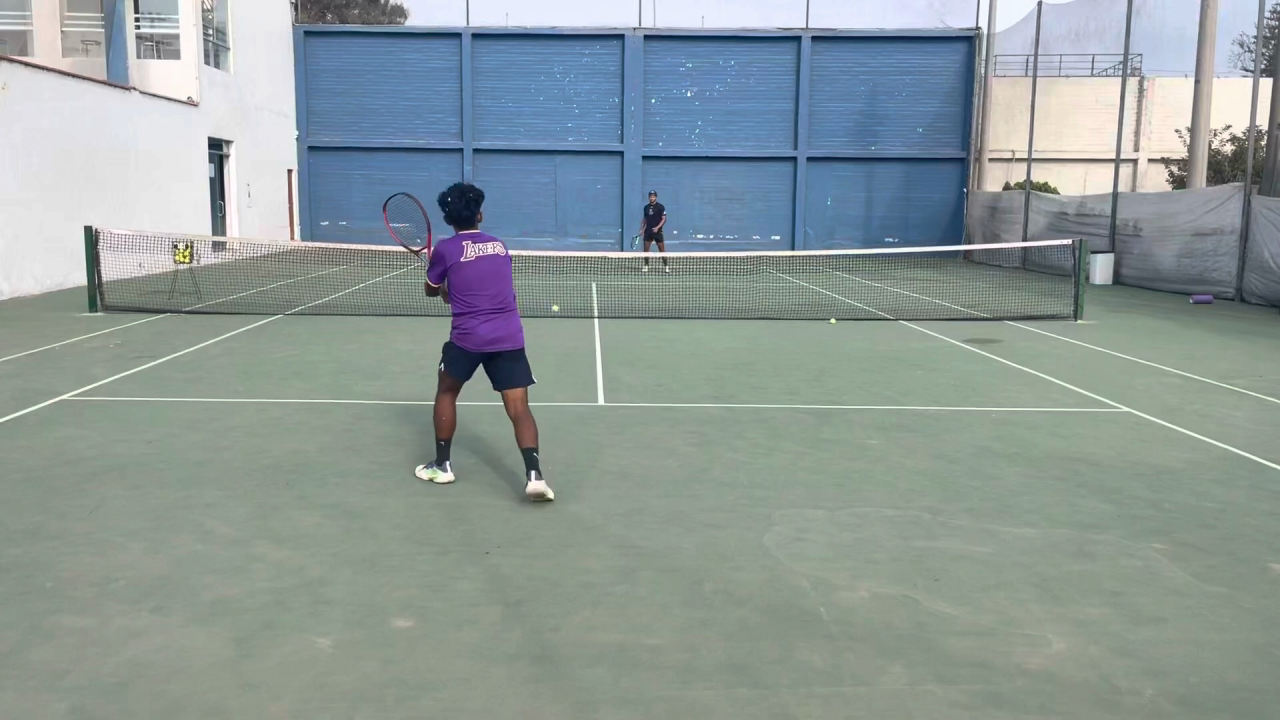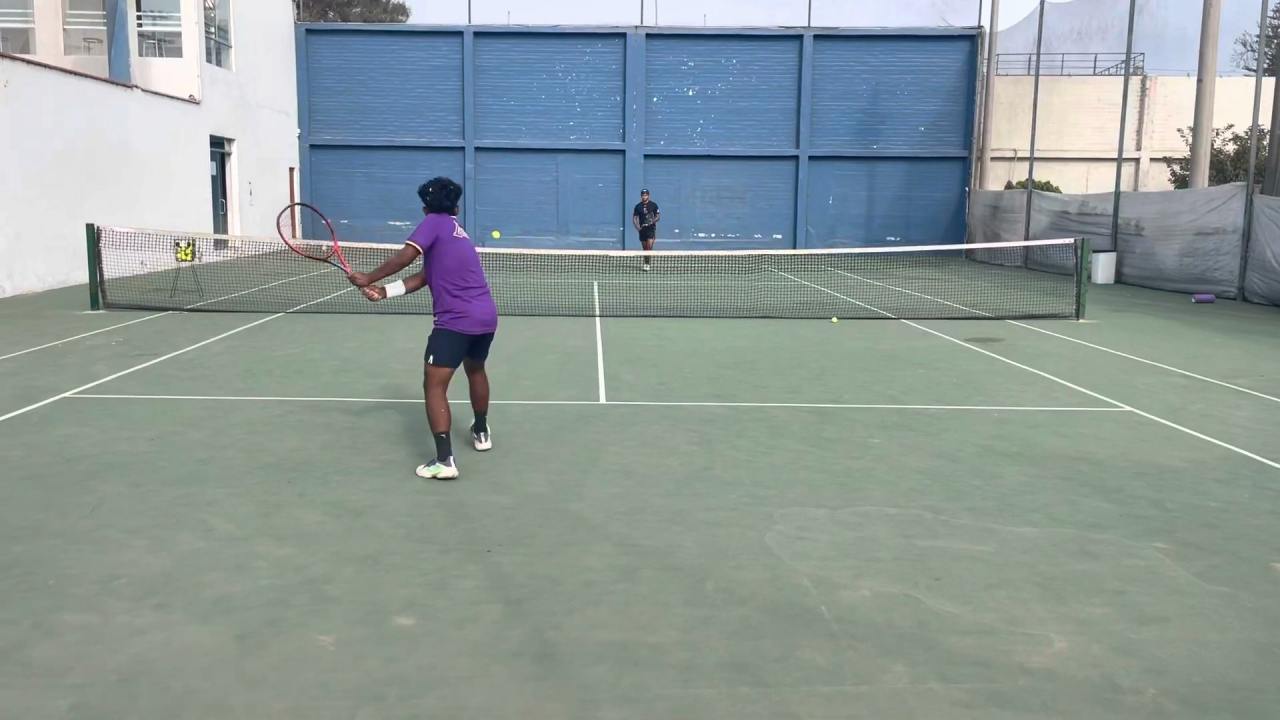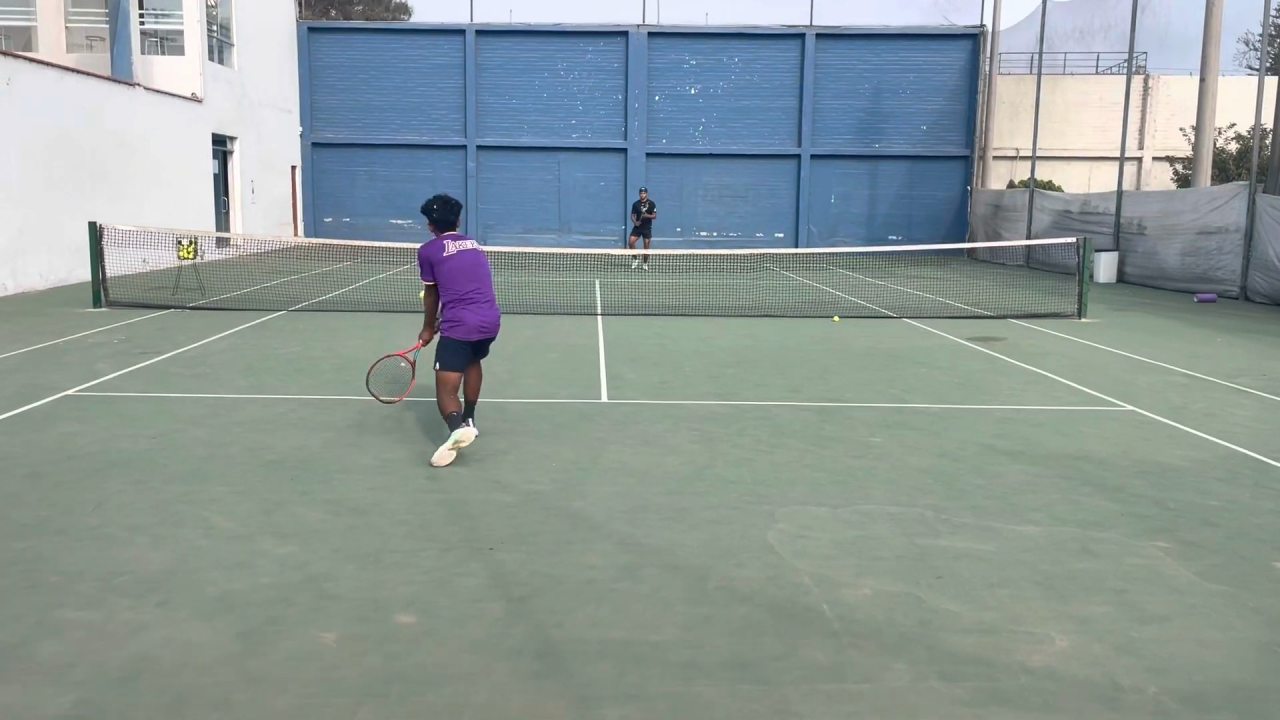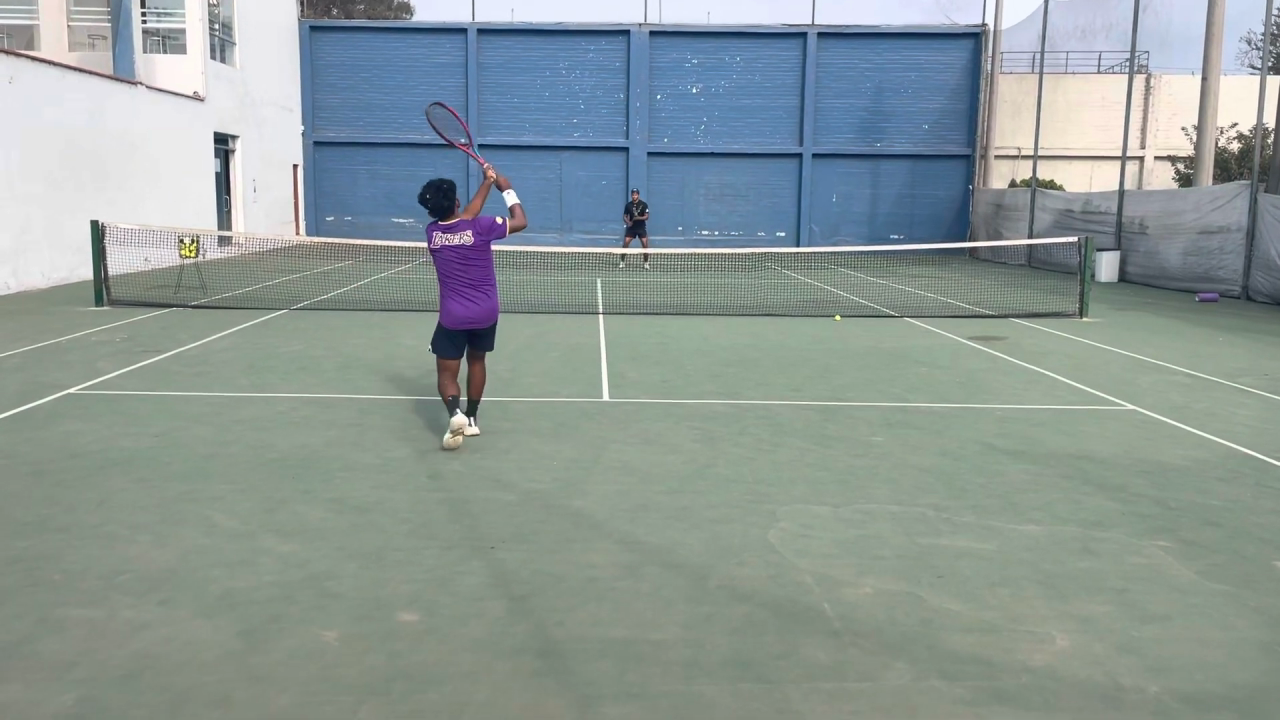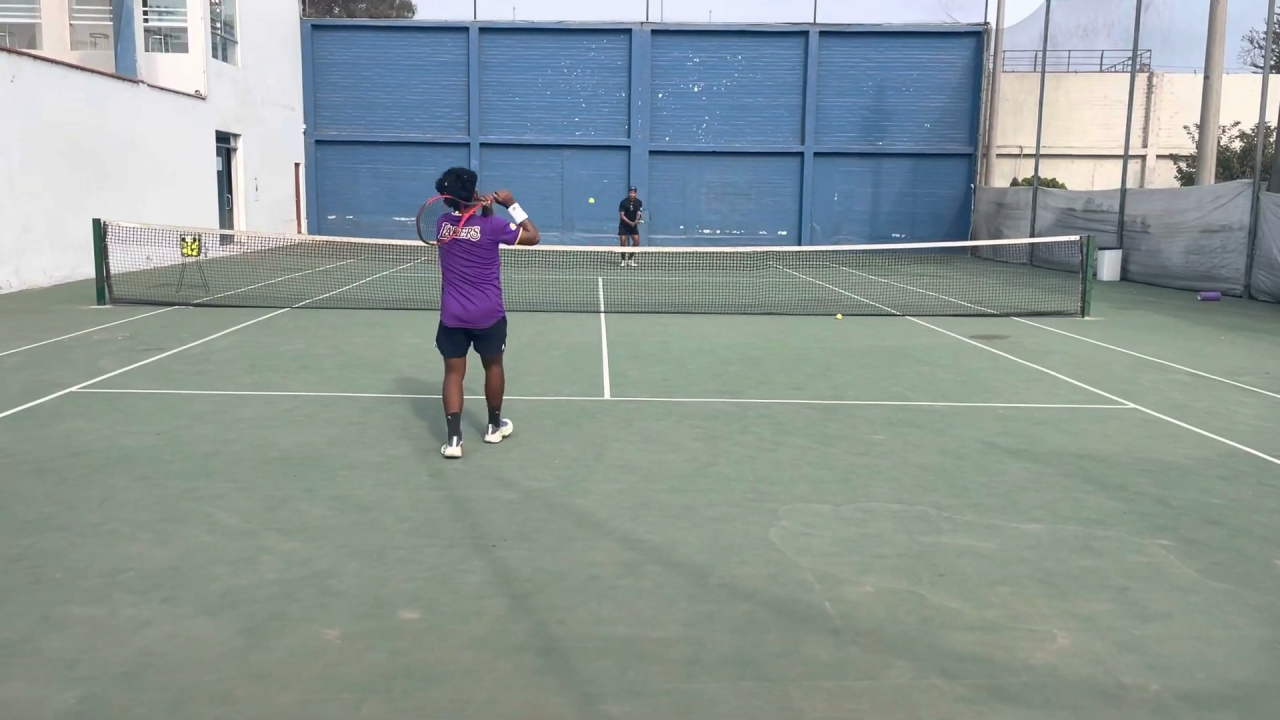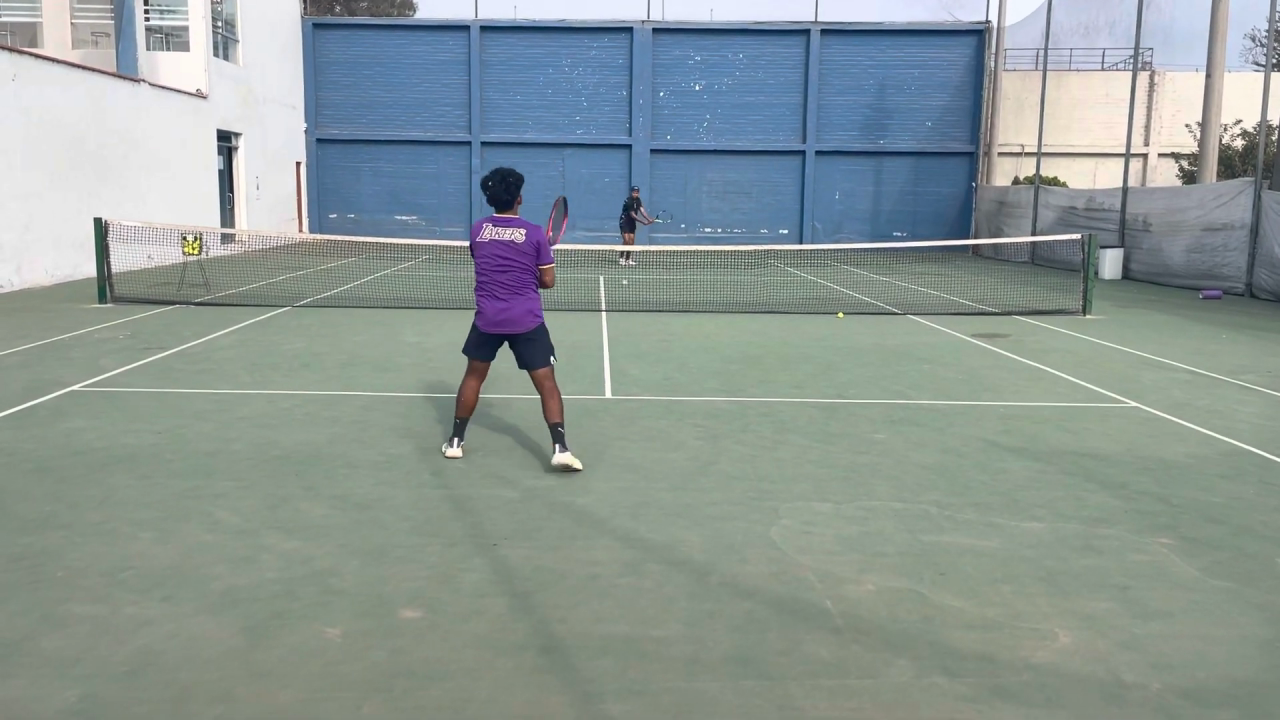
dt=0.4s
person 1, frame 1
left shoulder: (444, 249)
right shoulder: (500, 246)
left elbow: (433, 289)
left hip: (468, 339)
right hip: (509, 337)
left knee: (446, 393)
right knee: (519, 410)
left ankle: (442, 466)
right ankle: (534, 474)
person 1, frame 2
left shoulder: (434, 223)
right shoulder: (458, 234)
left elbow: (405, 257)
right elbow: (424, 278)
left wrist: (368, 280)
right wrist: (385, 291)
left hip: (455, 321)
right hip: (486, 317)
left knee: (435, 387)
right knee: (476, 370)
left ankle: (444, 460)
right ankle: (481, 433)
person 1, frame 3
left shoulder: (427, 250)
right shoulder: (474, 244)
left elbow: (431, 296)
left wrist: (428, 328)
right wrist: (437, 323)
left hip: (459, 326)
right hip: (491, 320)
left knee: (446, 390)
right knee: (473, 363)
left ankle: (458, 428)
right ankle: (468, 420)
person 1, frame 4
left shoulder: (431, 232)
right shoulder: (480, 227)
right elbow: (521, 222)
left wrist: (486, 185)
right wrist: (505, 188)
left hip: (452, 316)
right hip: (485, 313)
left knee: (446, 373)
right knee: (476, 361)
left ankle: (455, 413)
right ankle: (470, 418)
person 1, frame 5
left shoulder: (443, 223)
right shoulder: (491, 225)
right elbow: (532, 236)
left wrist: (486, 209)
right wrist: (512, 204)
left hip: (453, 315)
right hip: (489, 313)
left knee: (453, 373)
right knee: (493, 367)
left ankle: (453, 439)
right ankle: (495, 425)
person 1, frame 6
left shoulder: (477, 230)
right shoulder: (535, 233)
right elbow: (547, 280)
left hip: (488, 320)
right hip: (526, 321)
left knee: (473, 377)
right knee: (547, 384)
left ankle: (455, 442)
right ankle: (561, 449)
